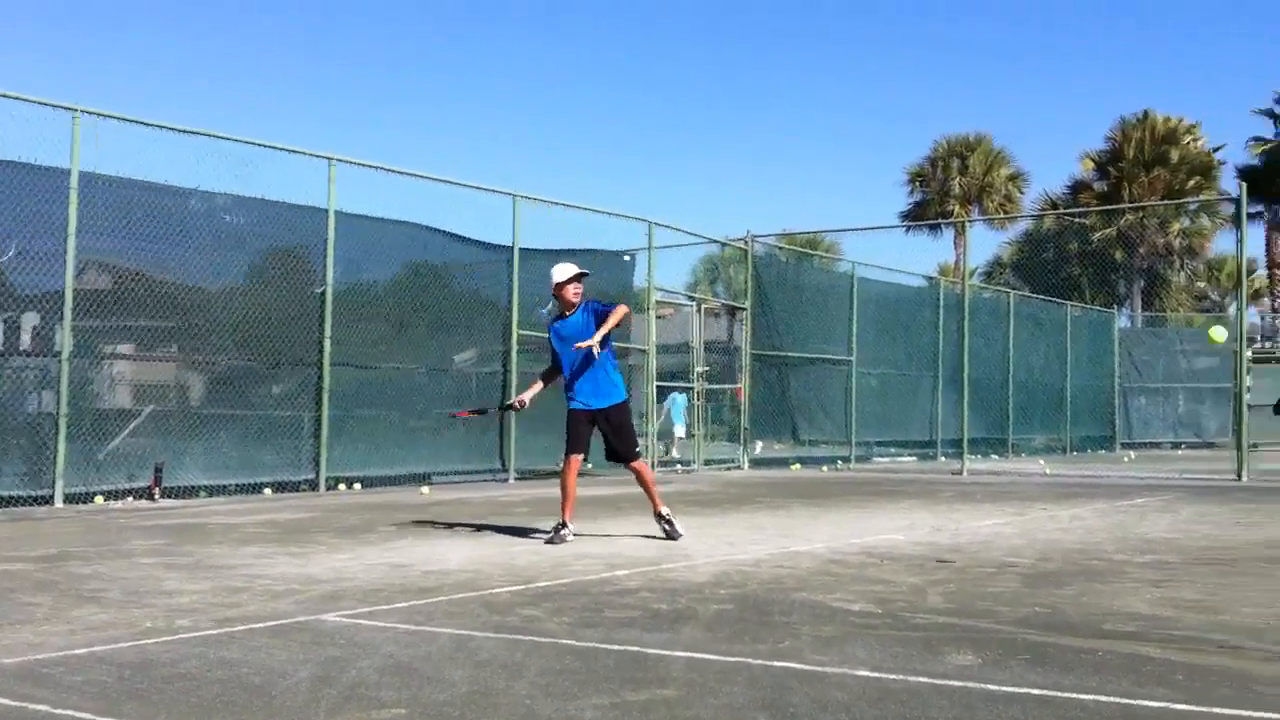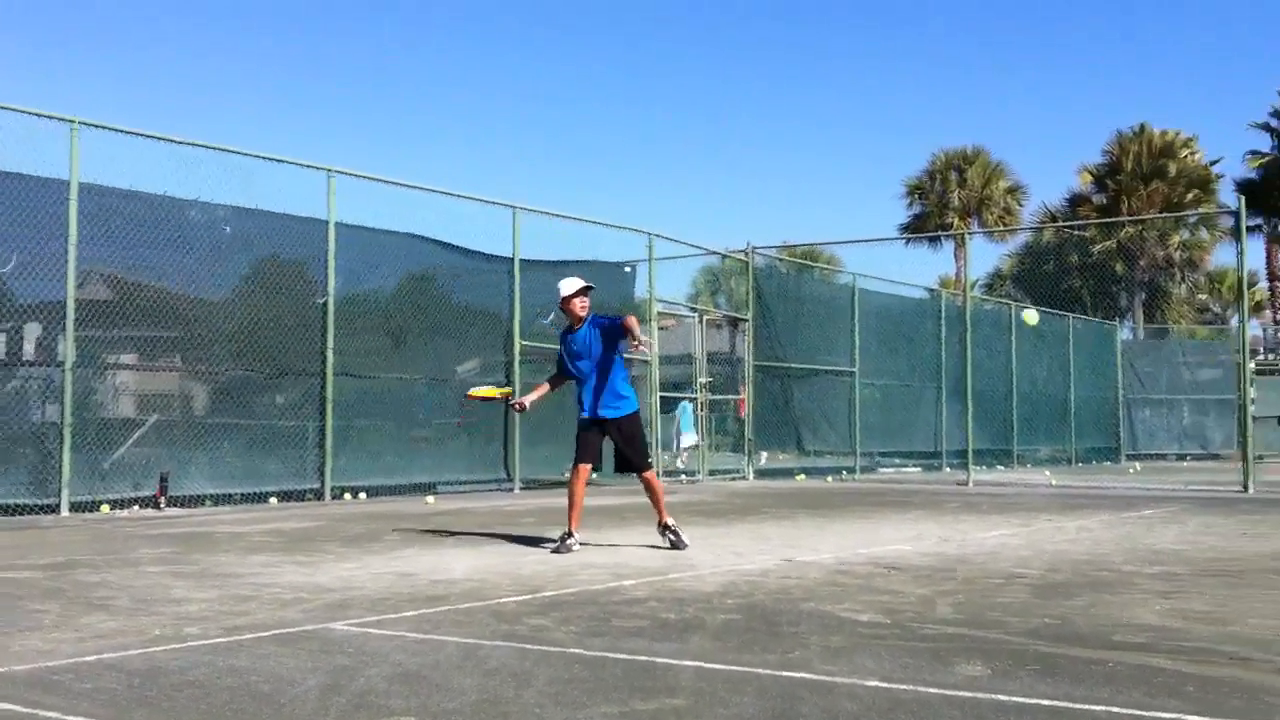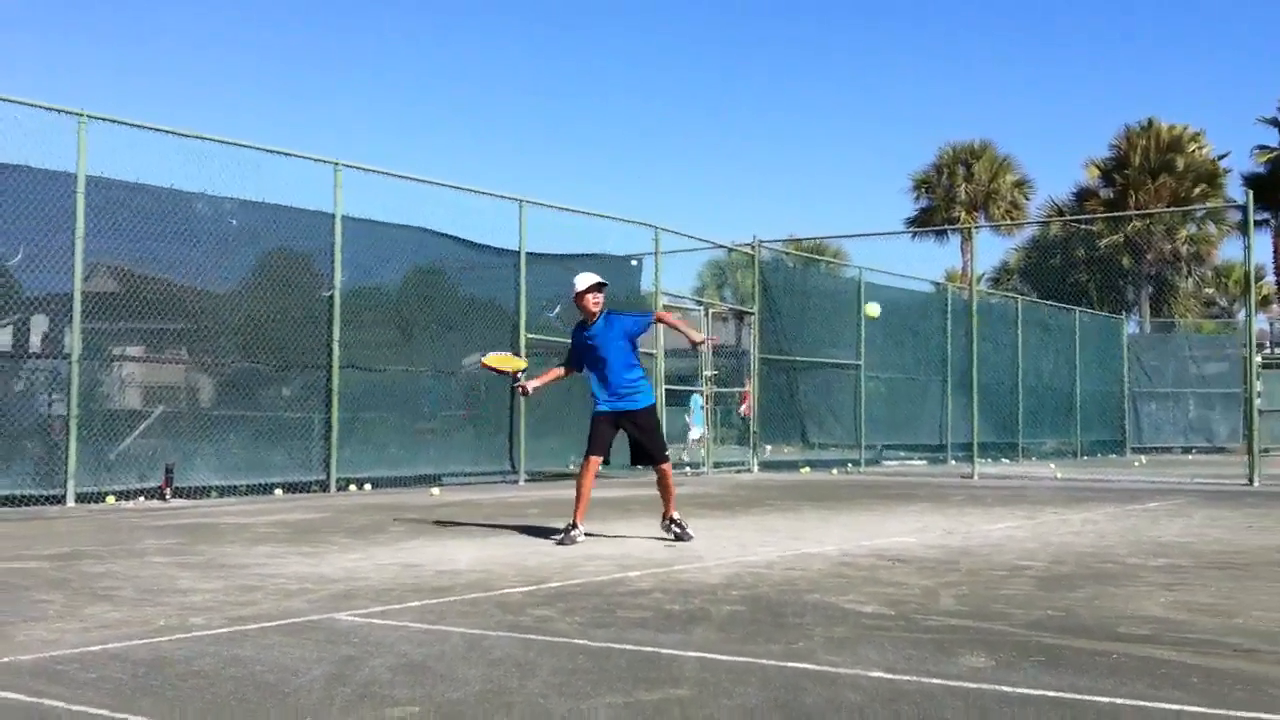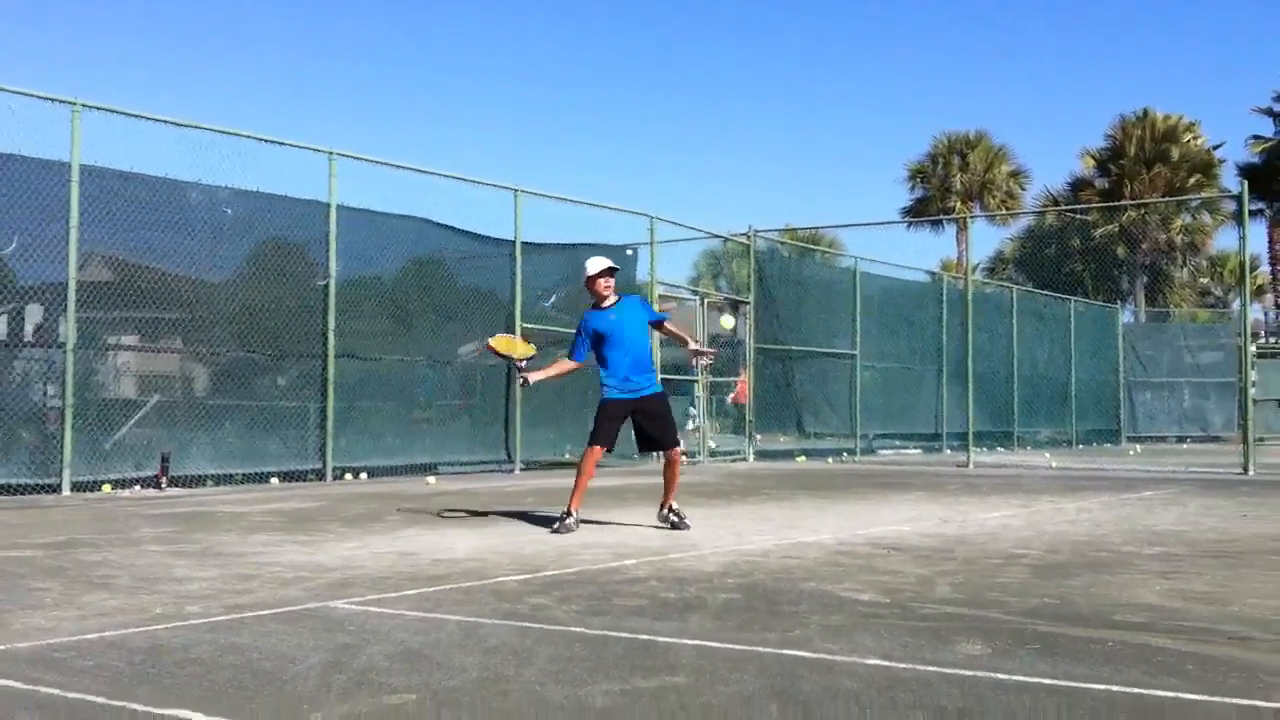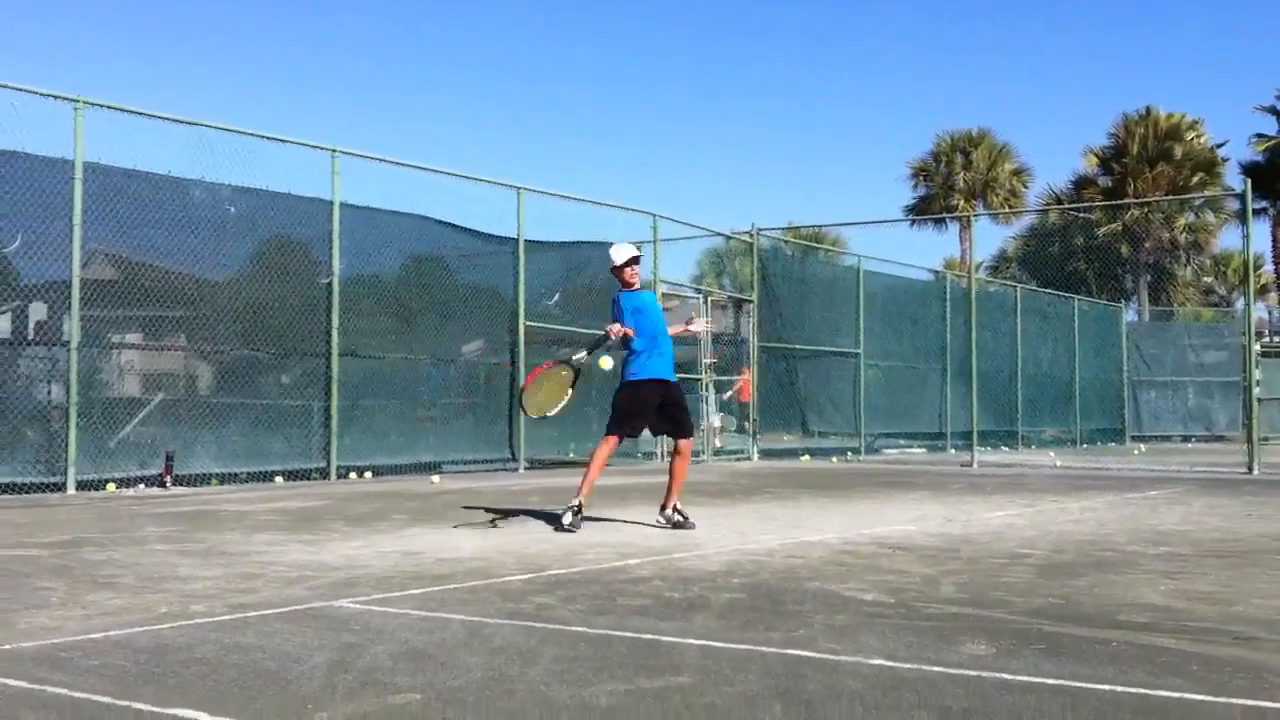
dt=0.1s
person 1, frame 1
left shoulder: (592, 309)
right shoulder: (554, 326)
left elbow: (622, 309)
left wrist: (597, 336)
right wrist: (530, 392)
left hip: (612, 399)
right hip: (579, 404)
left knee: (634, 461)
right knee: (572, 460)
left ankle: (661, 511)
right ankle: (566, 523)
person 1, frame 2
left shoulder: (601, 324)
right shoulder: (566, 338)
left elbow: (630, 320)
right elbow: (562, 377)
left wrist: (635, 336)
right wrist: (530, 396)
left hip: (624, 410)
right hip: (591, 414)
left knee: (647, 473)
right knee: (581, 468)
left ankle: (666, 523)
right ankle: (571, 533)
person 1, frame 3
left shoulder: (617, 320)
right shoulder: (579, 333)
left elbow: (660, 315)
right elbow: (570, 367)
left wrist: (690, 333)
right wrist: (535, 382)
left hip: (640, 403)
right hip: (605, 407)
left knee: (663, 465)
right knee: (592, 460)
left ankle: (671, 517)
right ankle: (577, 524)
person 1, frame 4
left shoulder: (637, 304)
right shoulder: (589, 320)
left elbow: (665, 326)
right elbow: (574, 360)
left wrist: (690, 344)
right wrist: (538, 374)
left hip: (650, 392)
right hip: (614, 394)
left knee: (673, 453)
right knee: (595, 450)
left ankle: (668, 507)
right ankle: (571, 511)
person 1, frame 5
left shoulder: (649, 296)
right shoulder: (621, 298)
right elbow: (630, 334)
left wrist: (685, 327)
right wrist: (617, 331)
left hip: (666, 380)
right hip: (637, 379)
left knee: (685, 443)
right knee: (611, 439)
left ankle: (670, 507)
right ankle: (578, 503)
